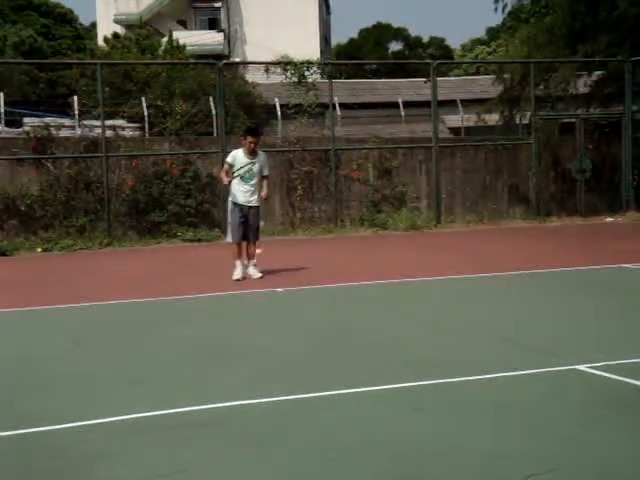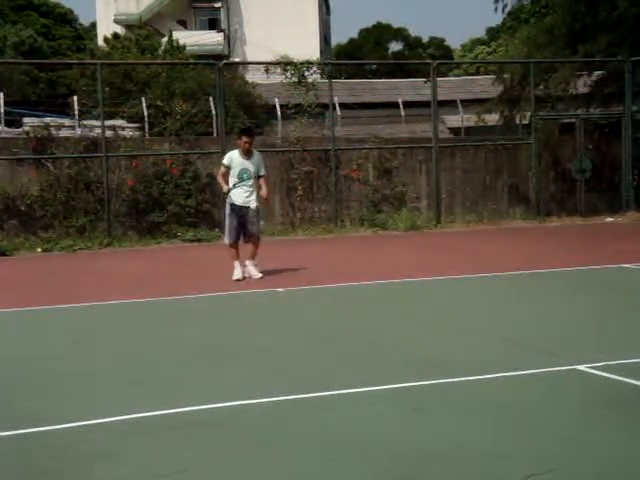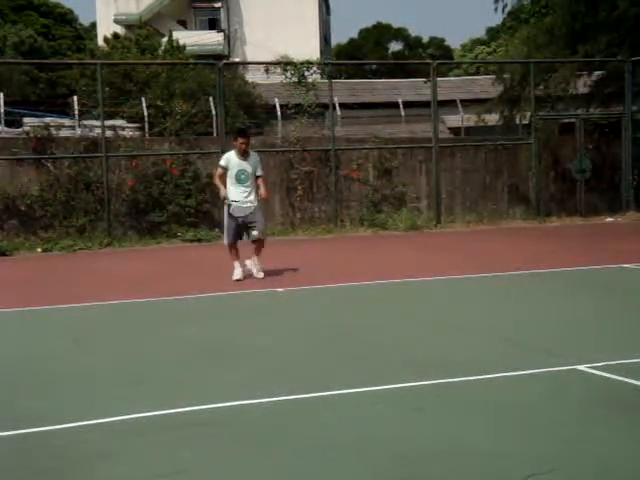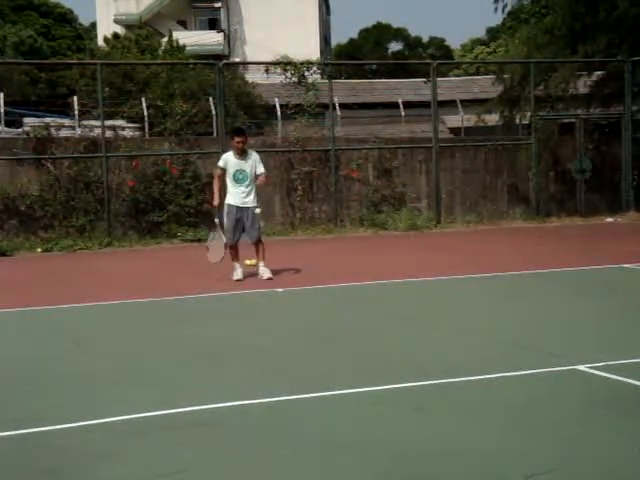
dt=0.2s
person 1, frame 1
left shoulder: (262, 157)
right shoulder: (235, 155)
left elbow: (265, 177)
right elbow: (224, 171)
left wrist: (265, 190)
right wrist: (225, 178)
left hip: (253, 203)
right hip: (236, 202)
left knee: (252, 238)
right knee: (236, 237)
left ankle: (251, 266)
right ankle: (238, 267)
person 1, frame 2
left shoulder: (258, 157)
right shoulder: (231, 156)
left elbow: (261, 176)
right elbow: (220, 175)
left wrist: (264, 189)
right wrist: (224, 185)
left hip: (251, 203)
right hip: (234, 203)
left knee: (254, 237)
right knee: (233, 238)
left ankle: (250, 266)
right ankle: (237, 268)
person 1, frame 3
left shoulder: (255, 157)
right shoulder: (228, 157)
left elbow: (259, 176)
right elbow: (217, 177)
left wrist: (262, 189)
right wrist: (222, 189)
left hip: (251, 203)
right hip: (233, 204)
left knee: (259, 235)
right knee: (231, 239)
left ankle: (254, 262)
right ankle: (237, 267)
person 1, frame 4
left shoulder: (254, 156)
right shoulder: (226, 158)
left elbow: (262, 175)
right elbow: (217, 177)
left wrist: (262, 180)
right wrist: (216, 196)
left hip: (251, 204)
right hip: (232, 204)
left knee: (257, 238)
right knee: (231, 239)
left ankle: (262, 268)
right ankle: (237, 268)
